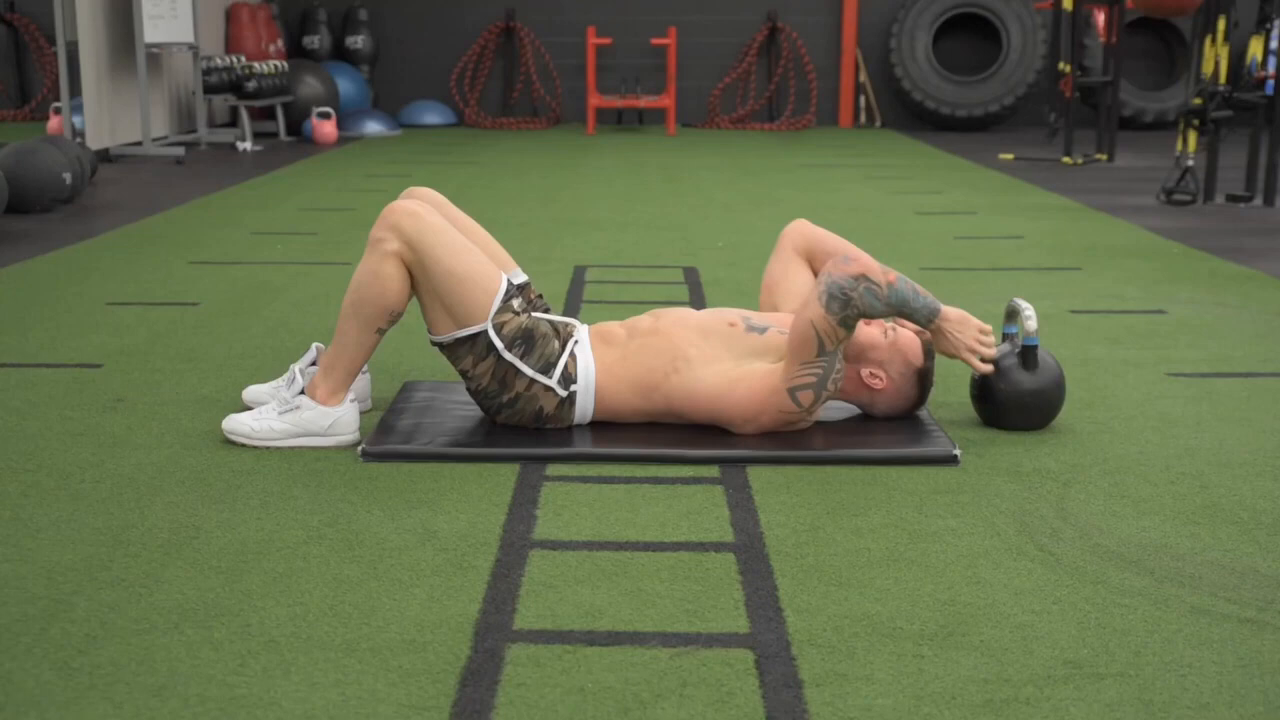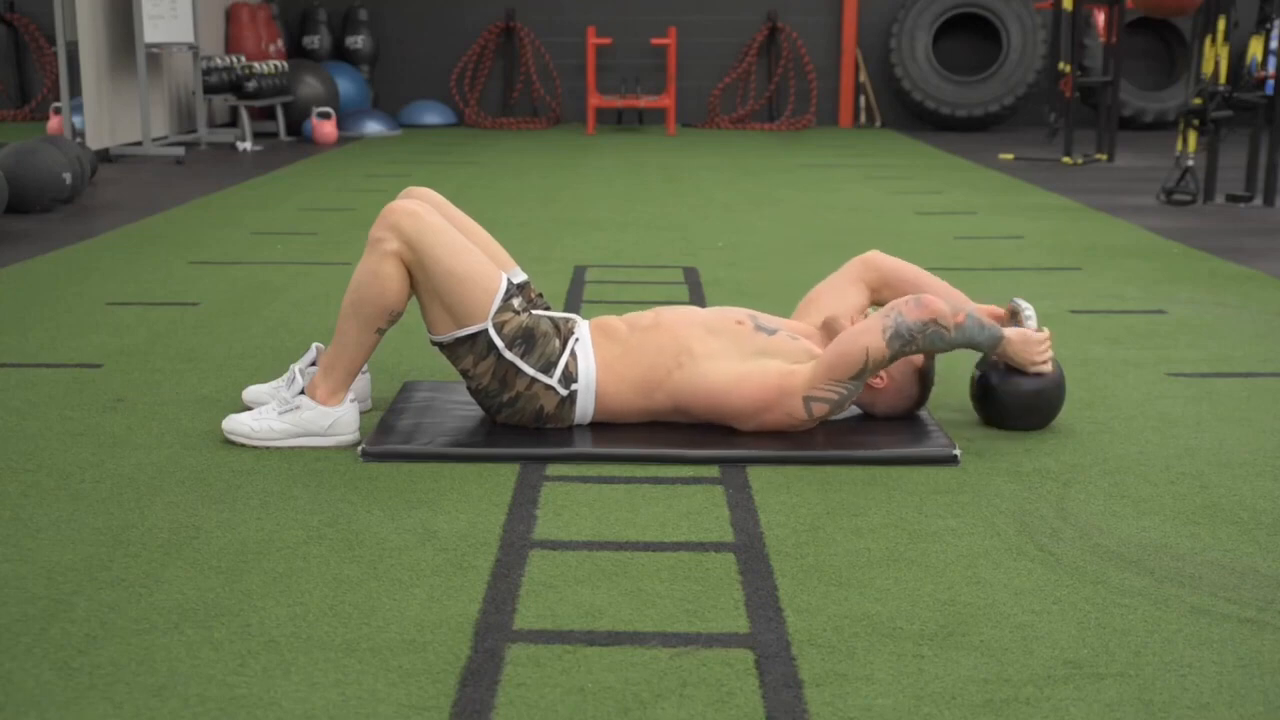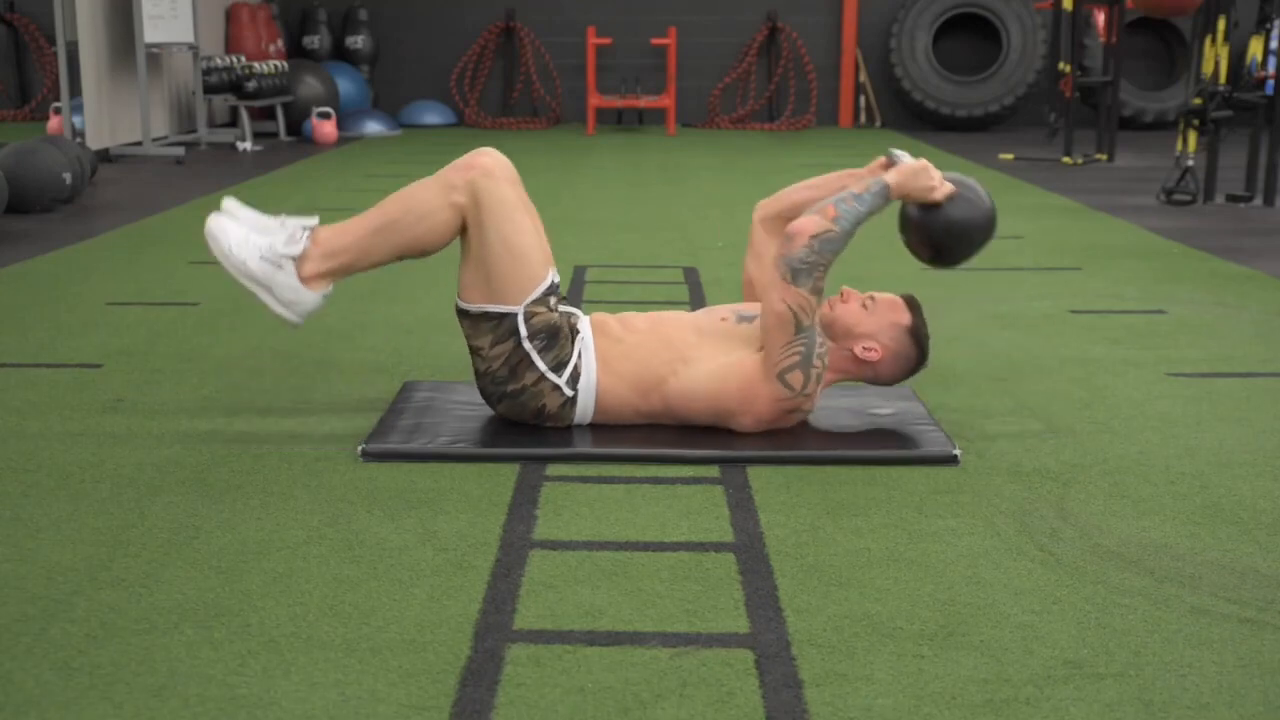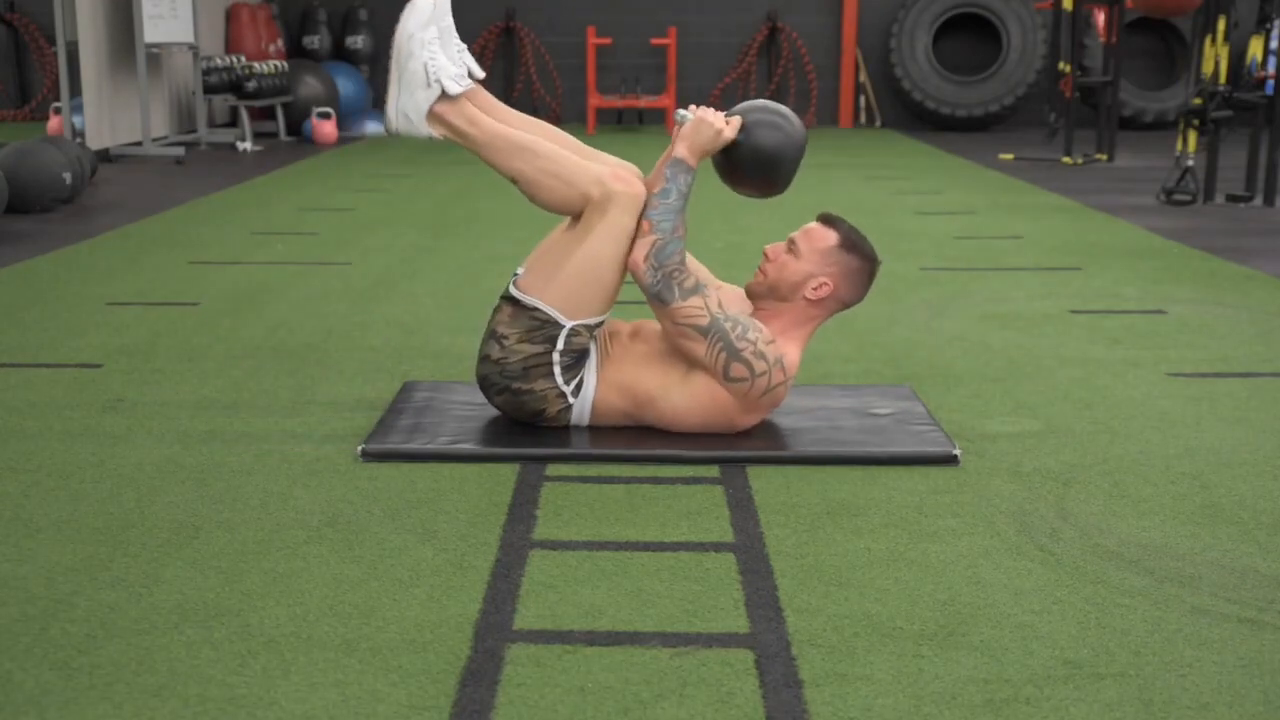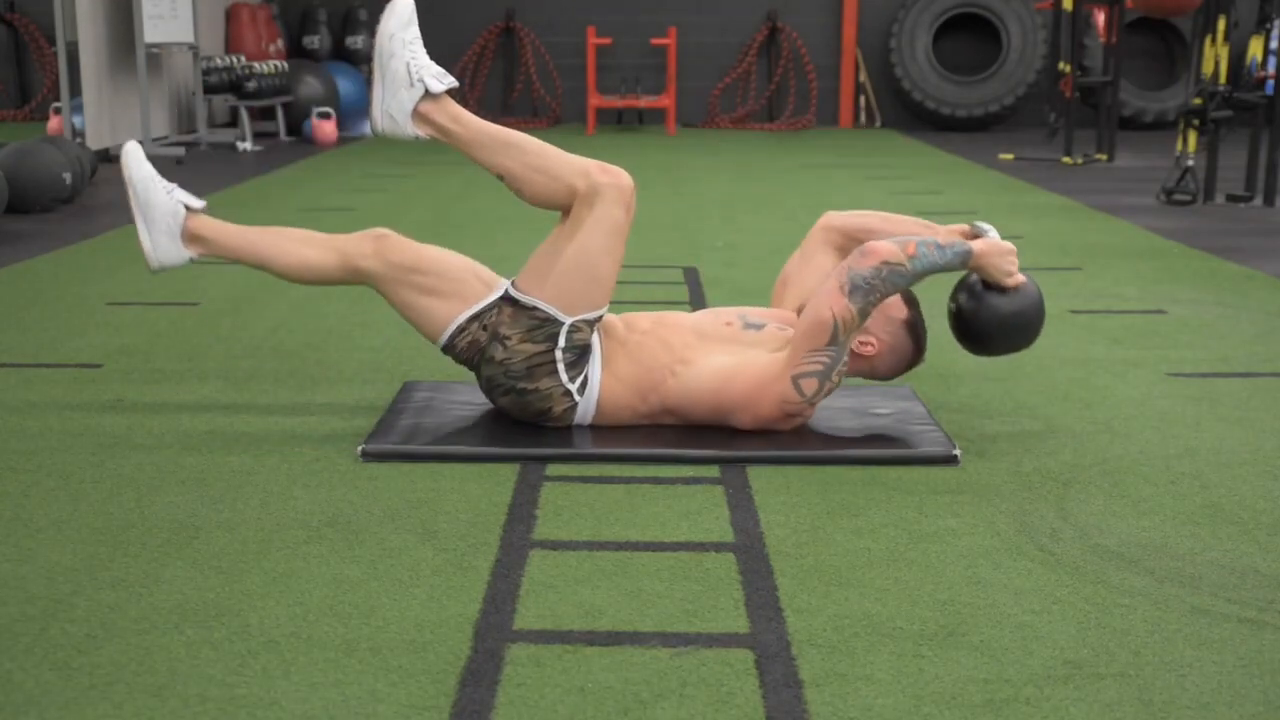
dt=1s
person 1, frame 1
left shoulder: (804, 390)
right shoulder: (794, 333)
left elbow: (853, 278)
right elbow: (800, 234)
left wrist: (937, 316)
right wrist: (932, 308)
left hip: (542, 381)
right hip: (555, 343)
left knee: (401, 226)
right knee: (416, 204)
left ankle: (323, 404)
right ankle: (335, 375)
person 1, frame 2
left shoulder: (815, 394)
right shoulder: (808, 341)
left elbow: (921, 315)
right elbow: (871, 265)
left wrist: (1000, 341)
right wrist: (984, 311)
left hip: (543, 380)
right hip: (556, 340)
left knee: (400, 226)
right knee: (415, 204)
left ankle: (325, 403)
right ankle: (338, 374)
person 1, frame 3
left shoulder: (795, 386)
right shoulder: (779, 350)
left elbow: (798, 246)
right elbow: (771, 221)
left wrist: (885, 183)
right wrist: (886, 174)
left hip: (539, 376)
right hip: (559, 349)
left knee: (483, 170)
right knee: (481, 180)
left ankle: (304, 271)
right ankle: (307, 251)
person 1, frame 4
left shoulder: (761, 366)
right shoulder: (748, 316)
left elbow: (649, 262)
right elbow: (652, 233)
left wrist: (686, 154)
right wrist: (685, 147)
left hip: (534, 372)
right hip: (549, 361)
left knee: (619, 192)
right knee: (624, 186)
left ankle: (438, 106)
right ankle: (453, 91)
person 1, frame 5
left shoulder: (798, 386)
right shoulder: (789, 334)
left elbow: (872, 266)
right elbow: (834, 229)
left wrist: (969, 255)
right wrist: (964, 238)
left hip: (545, 372)
right hip: (544, 352)
left knee: (609, 186)
right knee: (374, 248)
left ankle: (427, 105)
right ankle: (191, 232)
